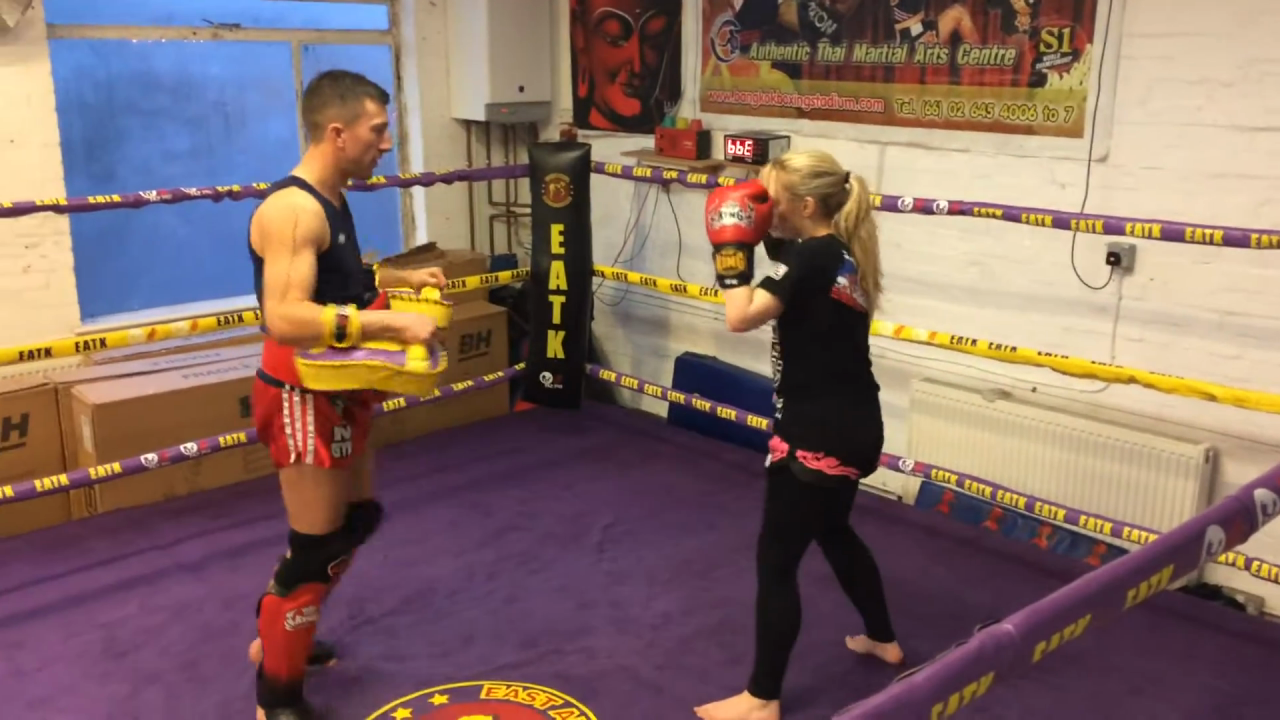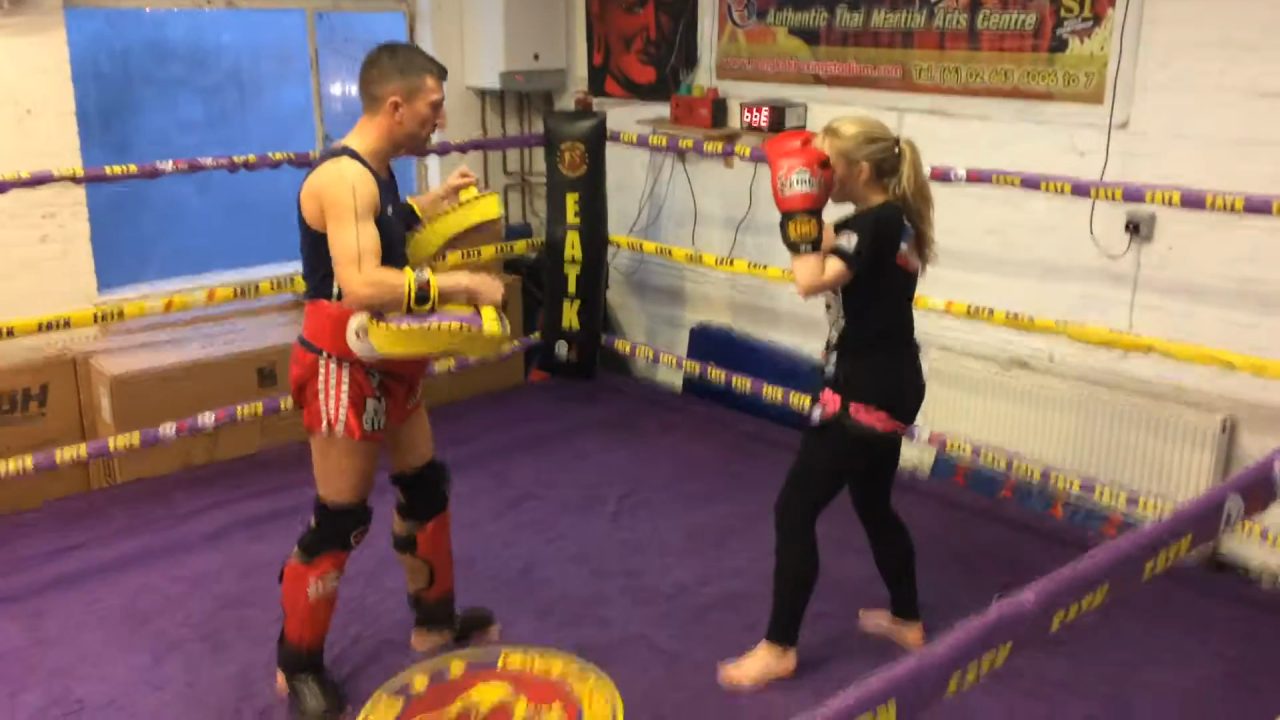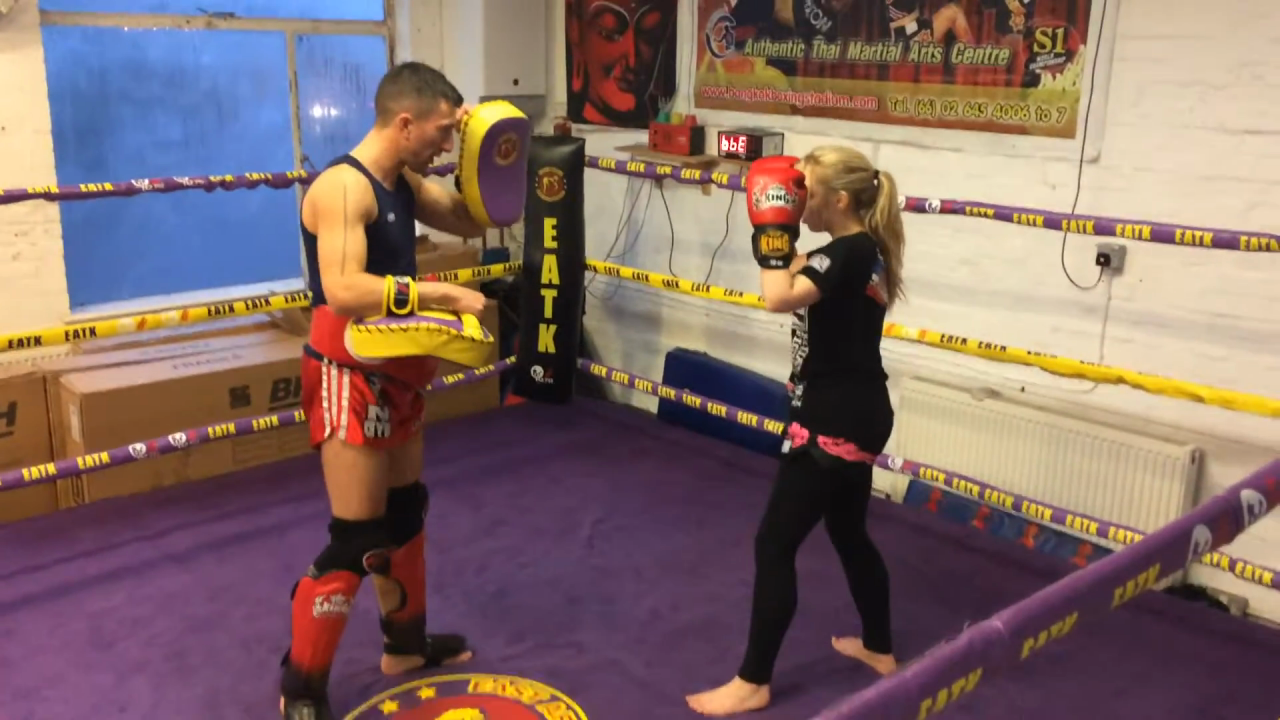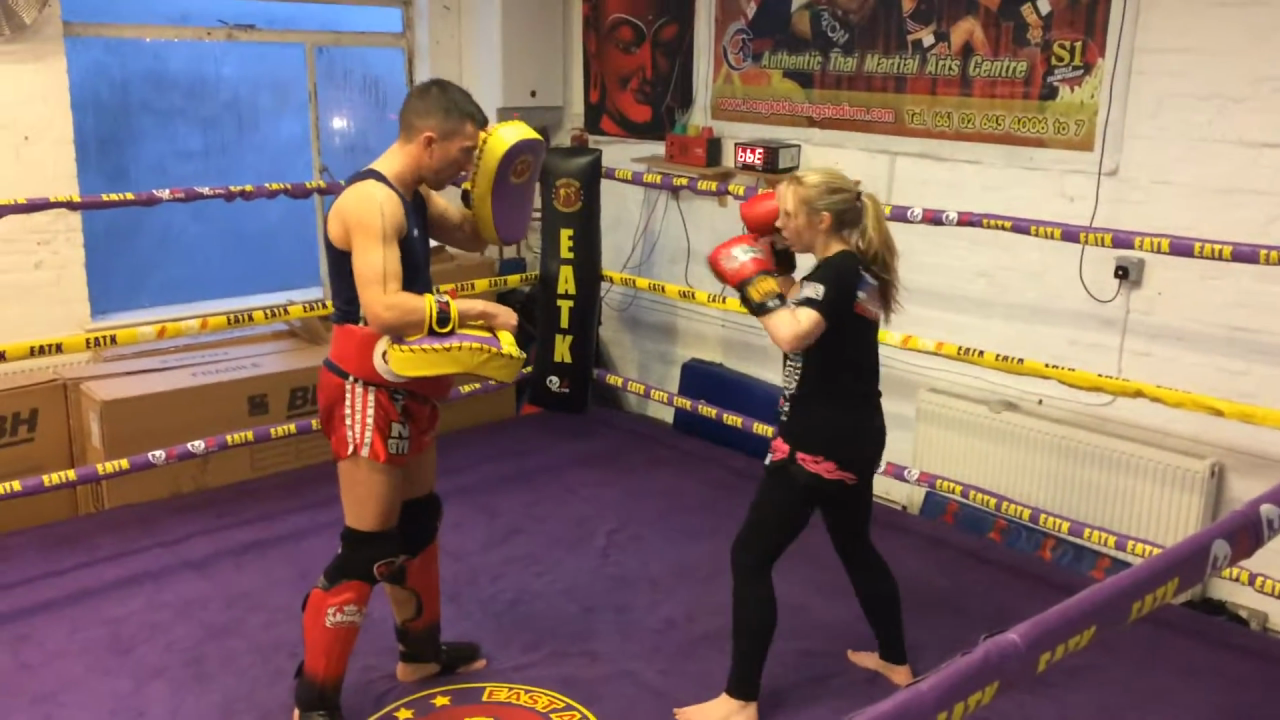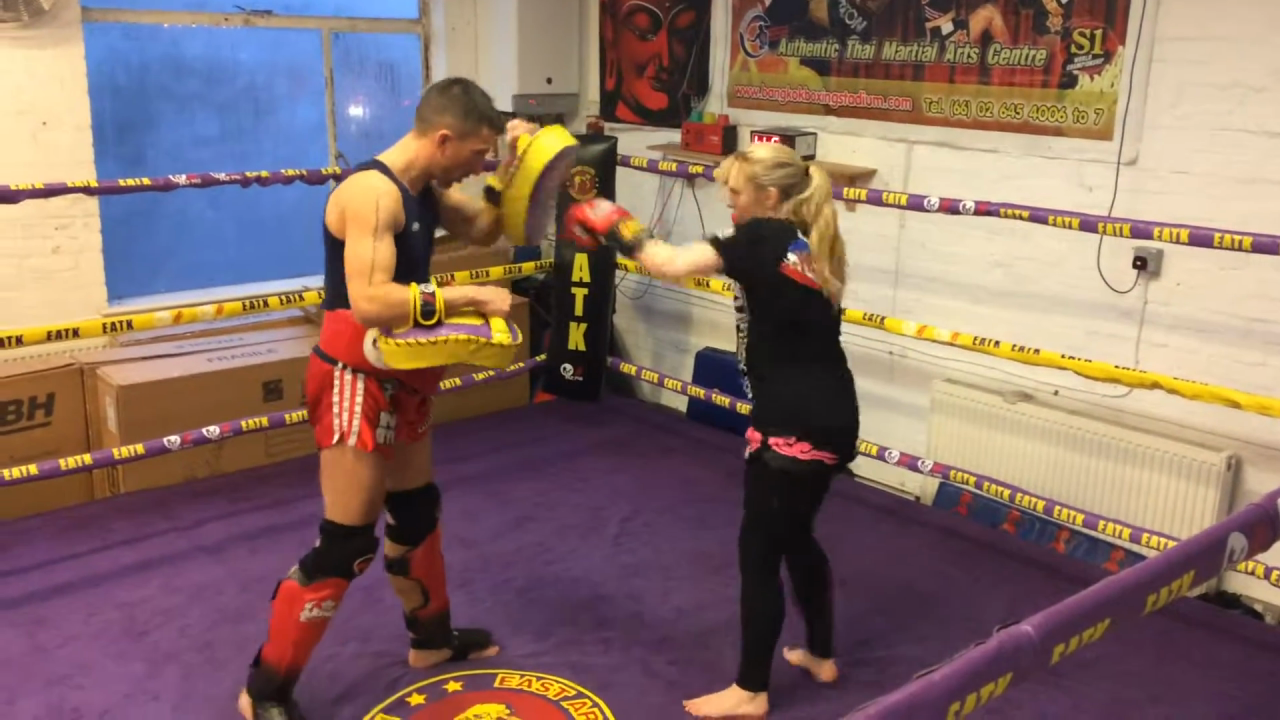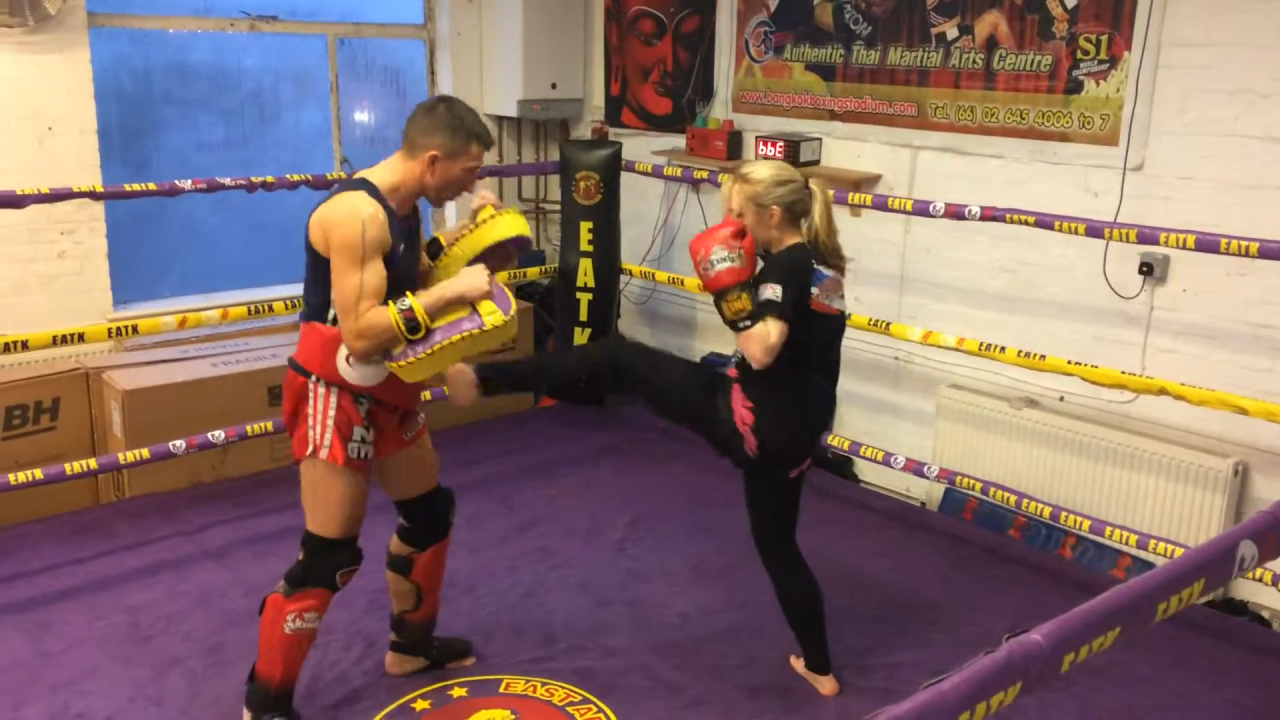
dt=0.4s
person 1, frame 1
left shoulder: (328, 197)
right shoulder: (293, 209)
right elbow: (288, 318)
left wrist: (397, 277)
right wrist: (391, 321)
left hip: (342, 391)
right hip: (304, 398)
left knee: (357, 518)
right knee: (315, 549)
left ankle: (278, 635)
person 1, frame 2
left shoulder: (376, 170)
right shoulder: (343, 179)
right elbow: (361, 287)
left wrist: (439, 196)
right wrist: (463, 284)
left hip: (389, 362)
right hip: (343, 369)
left knee: (425, 490)
right knee: (340, 521)
left ankle: (435, 618)
right ankle: (298, 664)
person 1, frame 3
left shoulder: (401, 180)
right shoulder: (343, 187)
left elbow: (468, 221)
right elbow: (343, 291)
right wrist: (442, 293)
left hip: (394, 374)
right hip: (349, 378)
left knee: (405, 511)
right knee: (356, 539)
left ankle: (405, 641)
person 1, frame 4
left shoulder: (412, 195)
right shoulder: (370, 201)
left elbow: (471, 236)
right elbow: (384, 310)
right wrist: (480, 310)
left hip: (407, 388)
right hip: (367, 392)
left knee: (418, 520)
right knee: (365, 550)
left ankle: (420, 649)
person 1, frame 5
left shoulder: (420, 186)
right shoulder: (370, 192)
left elbow: (485, 229)
right elbow: (372, 301)
left wrist: (510, 167)
right wrist: (468, 296)
left hip: (397, 380)
right hip: (356, 381)
left knee: (416, 511)
right knee: (345, 545)
left ankle: (431, 637)
person 1, frame 6
left shoulder: (402, 203)
right shoulder: (357, 214)
right elbow: (359, 333)
left wrist: (458, 241)
right wrist: (449, 292)
left hip: (389, 392)
right hip: (338, 396)
left knee: (430, 512)
right knee: (328, 555)
left ankle: (412, 644)
person 2, frame 1
left shoulder: (812, 256)
right shoulder: (843, 253)
left elbow: (741, 316)
left wrist: (730, 245)
right wrist: (774, 241)
left hip: (817, 434)
right hip: (853, 426)
left knee: (776, 560)
right knee: (834, 531)
right ankle: (883, 639)
person 2, frame 2
left shoulder: (875, 224)
right shoulder: (891, 218)
left elbow: (812, 281)
right elbow: (831, 253)
left wrist: (798, 210)
right wrist: (807, 211)
left hip: (865, 393)
right hip: (887, 387)
left knee: (795, 510)
right knee: (873, 504)
left ankle: (778, 648)
right ankle: (906, 620)
person 2, frame 3
left shoulder: (849, 254)
right shoulder: (860, 249)
left elbow: (779, 297)
right elbow: (801, 279)
left wrist: (772, 226)
right wrist: (781, 225)
left hip: (833, 424)
right hip: (855, 418)
left knee: (775, 545)
right knee: (849, 532)
right ankle: (878, 648)
person 2, frame 4
left shoulder: (835, 272)
right shoulder: (855, 267)
left elbow: (792, 335)
right elbow: (806, 309)
left wrist: (753, 277)
right wrist: (780, 256)
left hip: (818, 441)
right hip: (856, 436)
left knee: (751, 559)
right knee: (855, 545)
right ankle: (893, 660)
person 2, frame 5
left shoulder: (762, 239)
right shoulder: (810, 244)
left elbow: (676, 264)
left wrist: (612, 229)
left hip: (789, 423)
right hip: (833, 417)
left knee: (760, 547)
right knee: (793, 535)
right ankle: (820, 654)
person 2, frame 6
left shoulder: (786, 265)
right shoulder: (825, 262)
left elbow: (760, 352)
left wrist: (729, 287)
left hip: (749, 415)
right hip: (795, 438)
left knee: (618, 357)
right knee: (779, 548)
left ankle: (480, 378)
right ankle: (820, 668)
